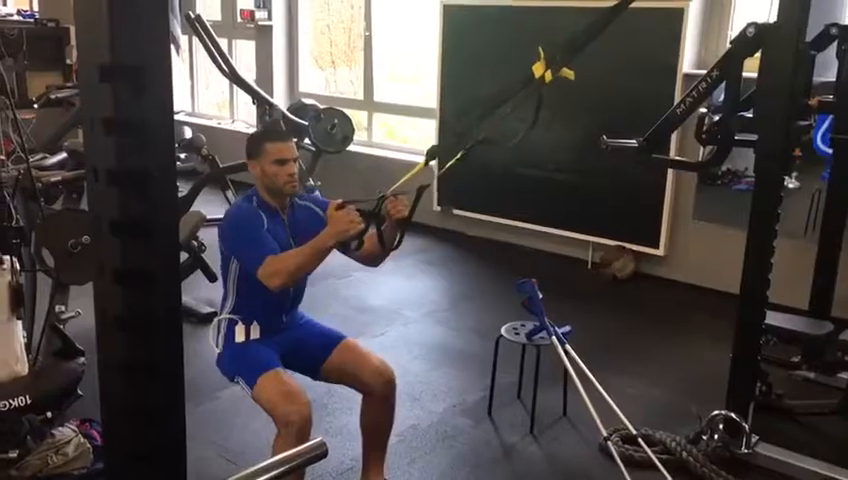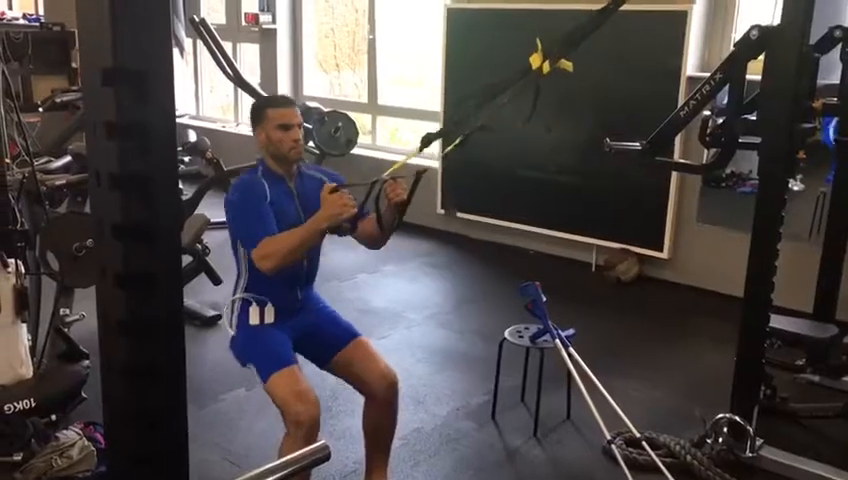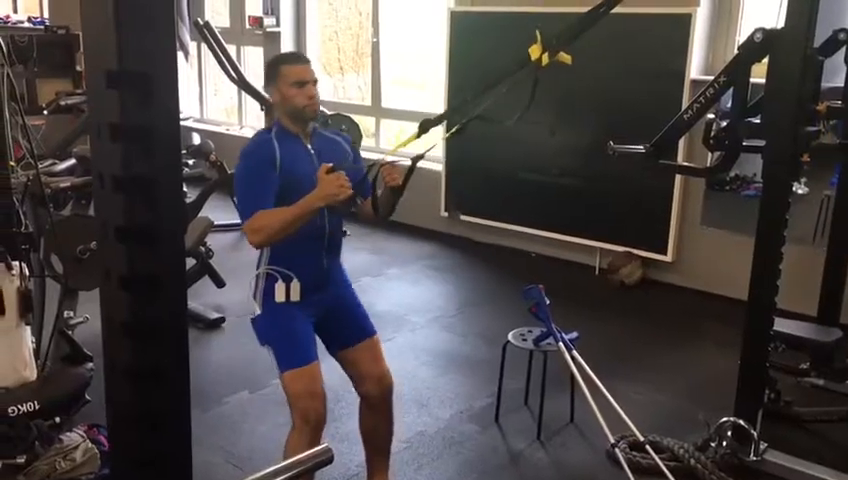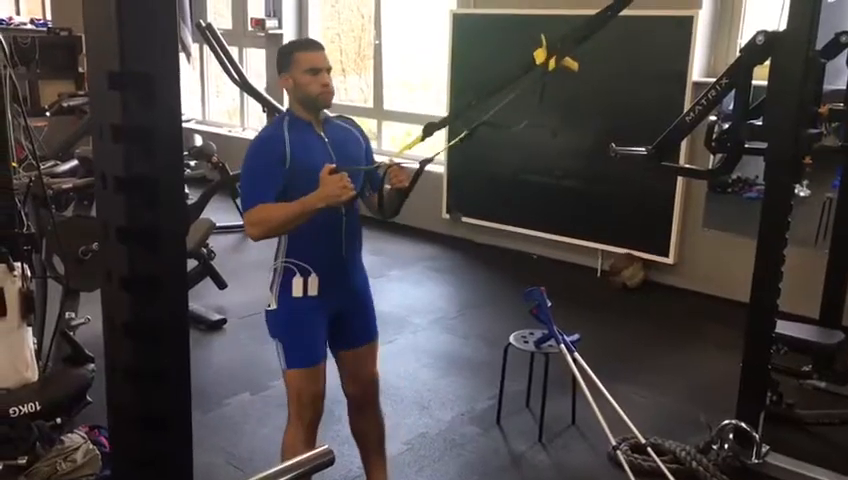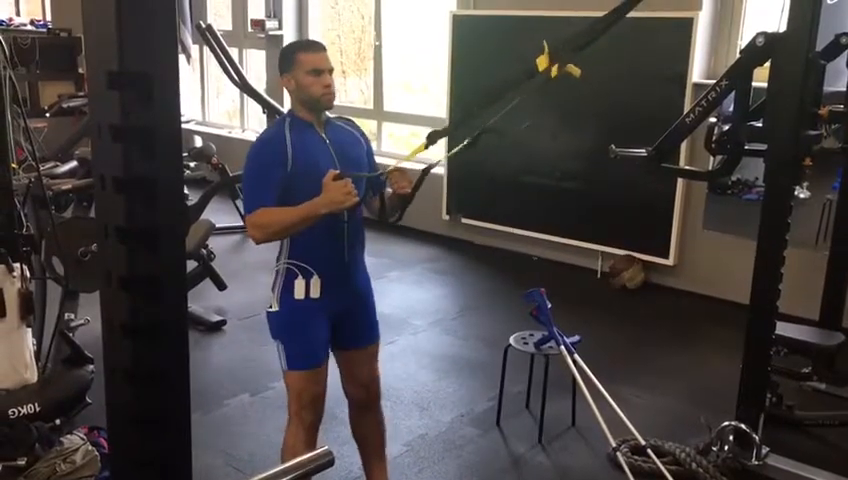
dt=0.3s
person 1, frame 1
left shoulder: (310, 207)
right shoulder: (242, 218)
left elbow: (368, 256)
right elbow: (275, 276)
left wrist: (392, 226)
right wrist: (331, 235)
left hip: (293, 324)
right hip: (245, 336)
left knee: (381, 379)
right knee: (296, 414)
person 1, frame 2
left shoulder: (321, 179)
right shoulder: (247, 191)
left elbow: (371, 238)
right elbow: (268, 259)
left wrist: (392, 209)
right wrist: (324, 219)
left hip: (308, 306)
right hip: (259, 318)
left knee: (384, 384)
right knee: (304, 414)
person 1, frame 3
left shoulder: (338, 144)
right shoulder: (261, 153)
left elbow: (372, 213)
right elbow: (256, 232)
left wrist: (389, 190)
right wrist: (316, 198)
left hip: (334, 285)
right hip: (284, 293)
left knee: (378, 388)
right knee: (311, 412)
person 1, frame 4
left shoulder: (351, 134)
right shoulder: (272, 143)
left elbow: (378, 206)
right elbow: (256, 224)
left wrist: (395, 188)
right wrist: (319, 198)
left hip: (351, 281)
right hip: (301, 288)
left knee: (364, 393)
right knee: (306, 411)
person 1, frame 5
left shoulder: (352, 135)
right shoulder: (274, 145)
left elbow: (378, 209)
right elbow: (257, 228)
left wrist: (397, 194)
right wrist: (322, 204)
left hip: (353, 284)
right hip: (302, 289)
left knee: (365, 395)
right knee: (306, 413)
